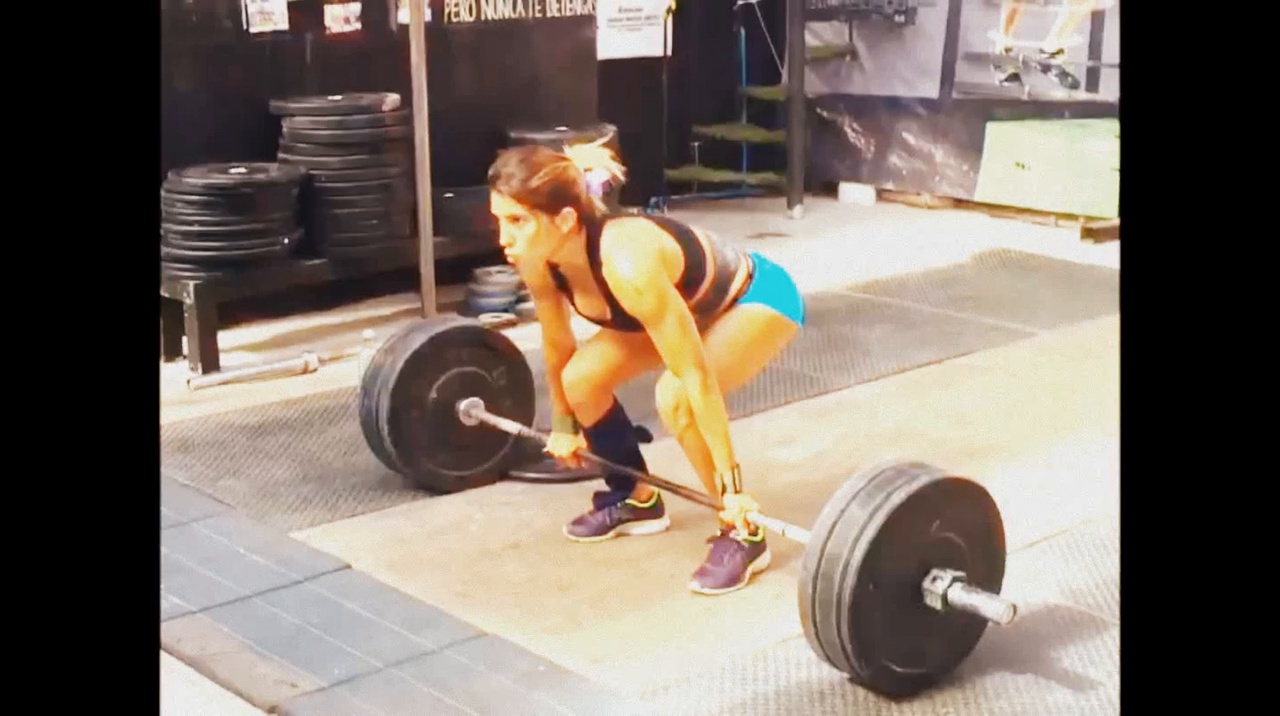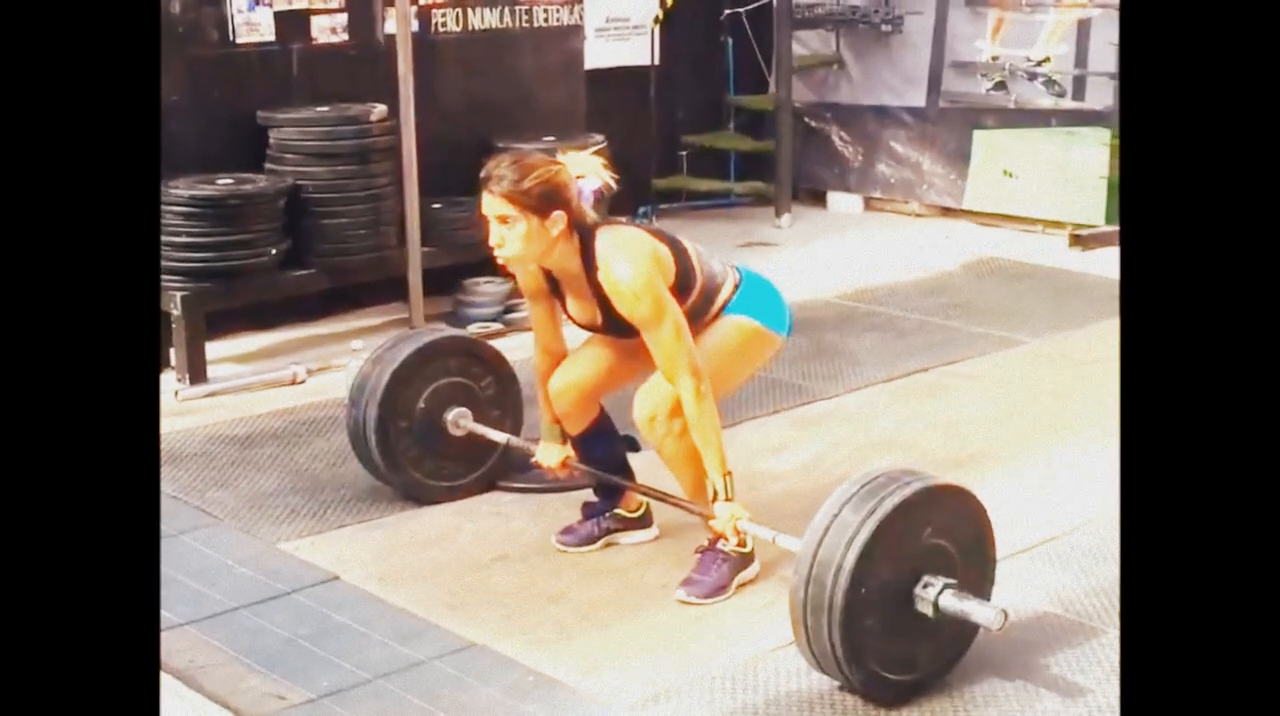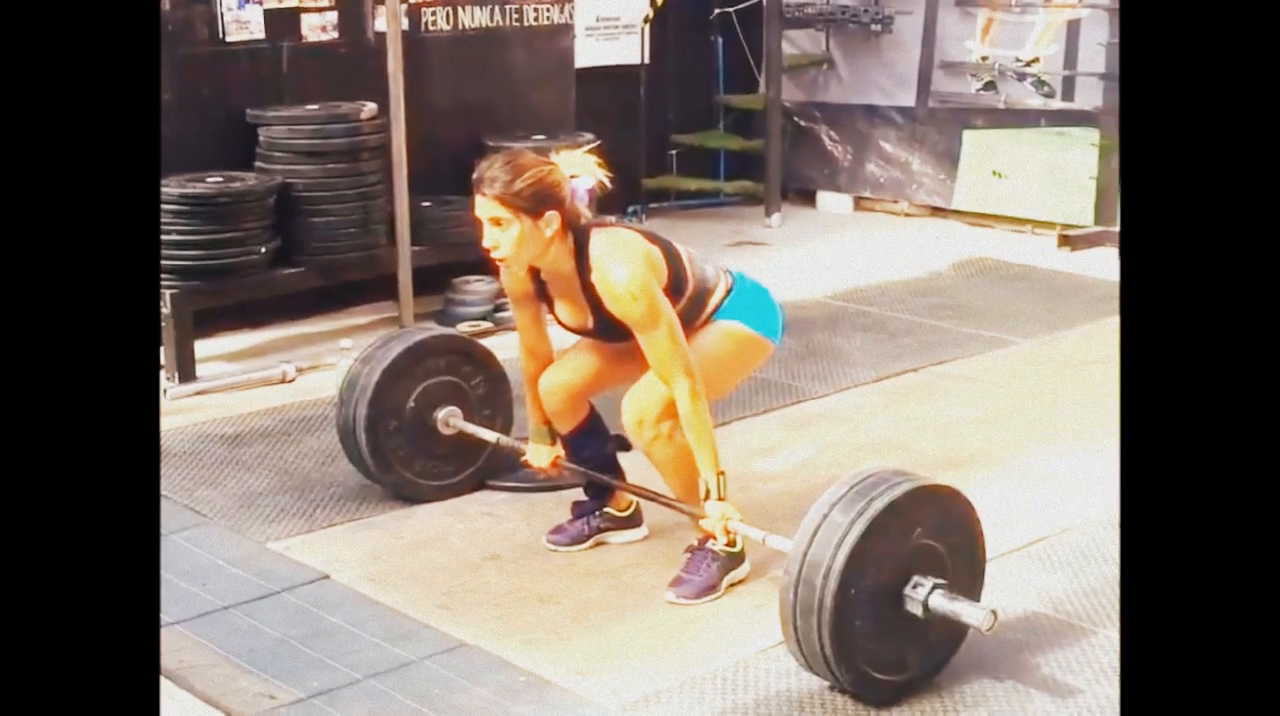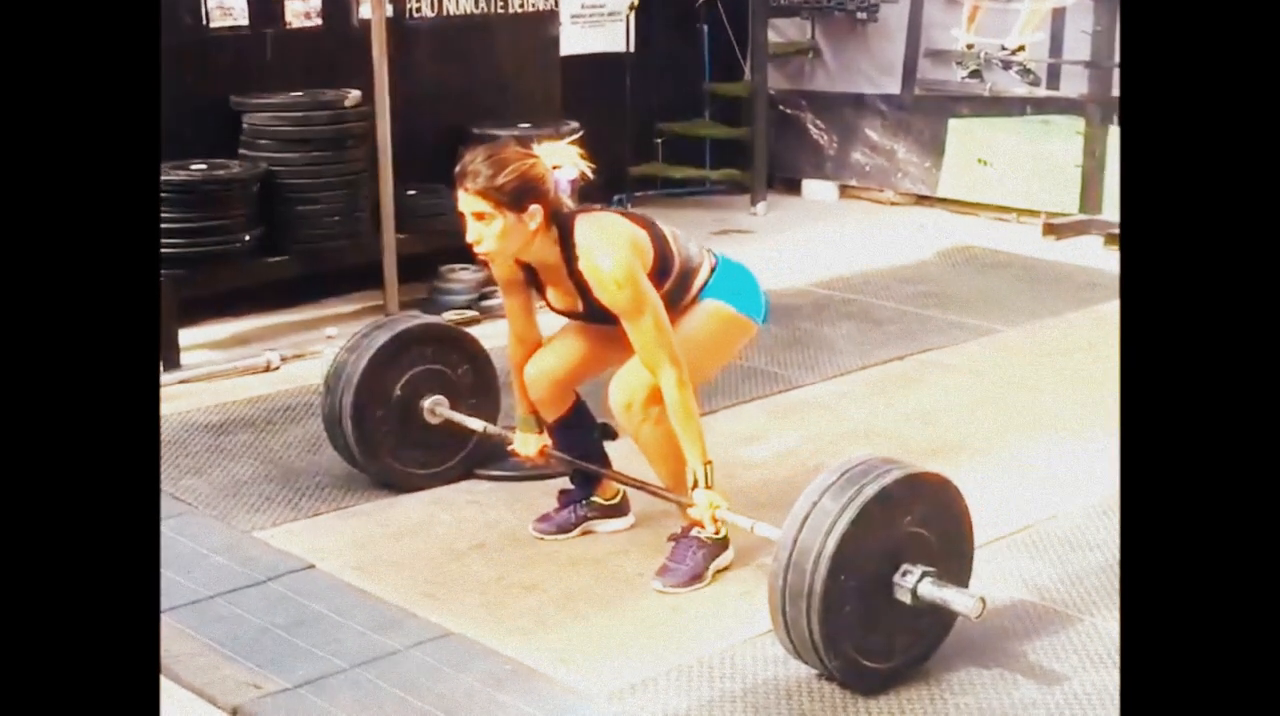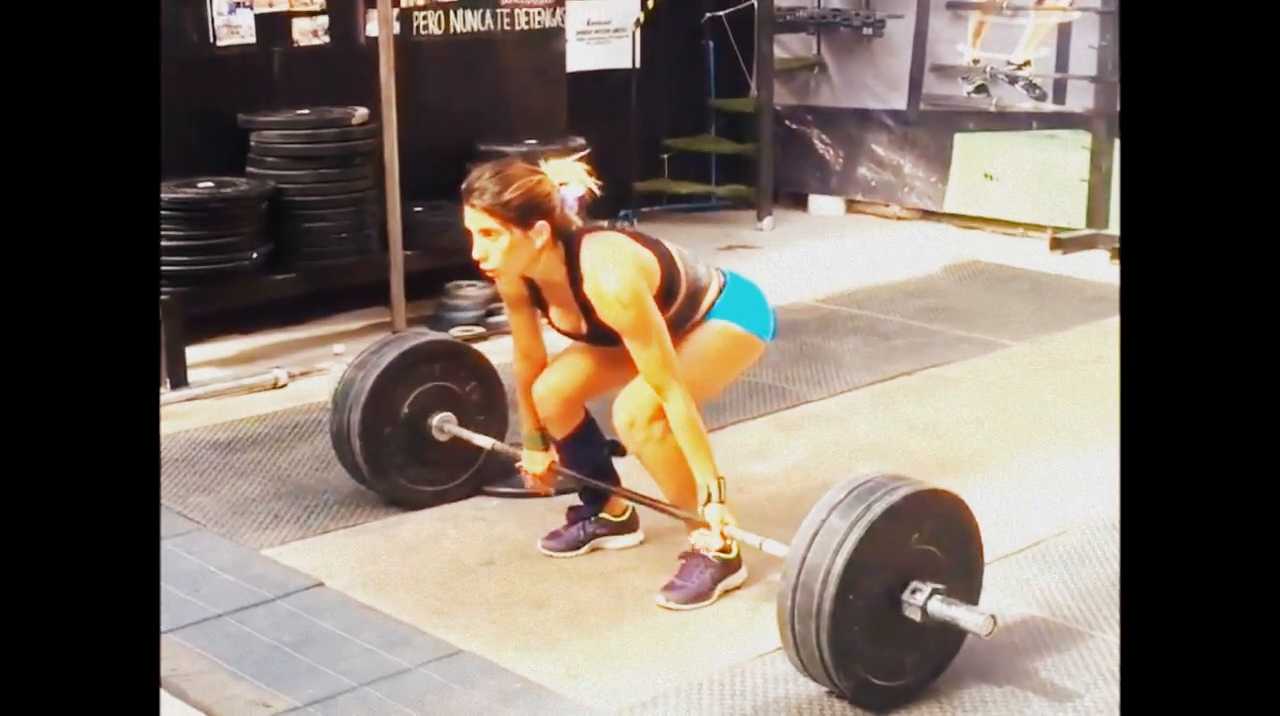
dt=0.5s
person 1, frame 1
left shoulder: (627, 265)
right shoulder: (537, 259)
left elbow: (696, 378)
right elbow: (558, 346)
left wrist: (731, 484)
right wrist: (564, 425)
left hip: (758, 298)
right hip: (691, 301)
left knee: (675, 397)
right knee: (581, 379)
left ankle: (740, 531)
right ankle: (637, 500)
person 1, frame 2
left shoulder: (622, 269)
right shoulder: (532, 262)
left elbow: (690, 383)
right elbow: (548, 352)
left wrist: (723, 492)
right wrist: (552, 434)
left hip: (744, 310)
right hip: (679, 311)
left knee: (655, 408)
right knee: (567, 387)
left ankle: (730, 544)
right ankle: (625, 508)
person 1, frame 3
left shoulder: (615, 271)
right shoulder: (519, 268)
left elbow: (684, 384)
right elbow: (535, 355)
left wrist: (714, 492)
right wrist: (540, 434)
left hip: (737, 314)
right hip: (671, 315)
left knee: (643, 411)
right knee: (557, 387)
left ankle: (720, 543)
right ankle: (615, 509)
person 1, frame 4
left shoulder: (601, 259)
right shoulder: (509, 254)
left elbow: (668, 372)
right elbow: (523, 342)
left wrist: (701, 480)
right wrist: (527, 423)
left hip: (720, 295)
right hip: (657, 298)
left knee: (631, 394)
right knee: (542, 376)
left ankle: (703, 530)
right ankle: (601, 496)
person 1, frame 5
left shoulder: (607, 279)
right shoulder: (516, 272)
left elbow: (672, 392)
right elbow: (528, 361)
left wrist: (712, 496)
right wrist: (534, 442)
left hip: (729, 313)
right hip: (663, 316)
left knee: (635, 411)
right knee: (552, 393)
left ankle: (716, 549)
right ankle: (610, 514)
